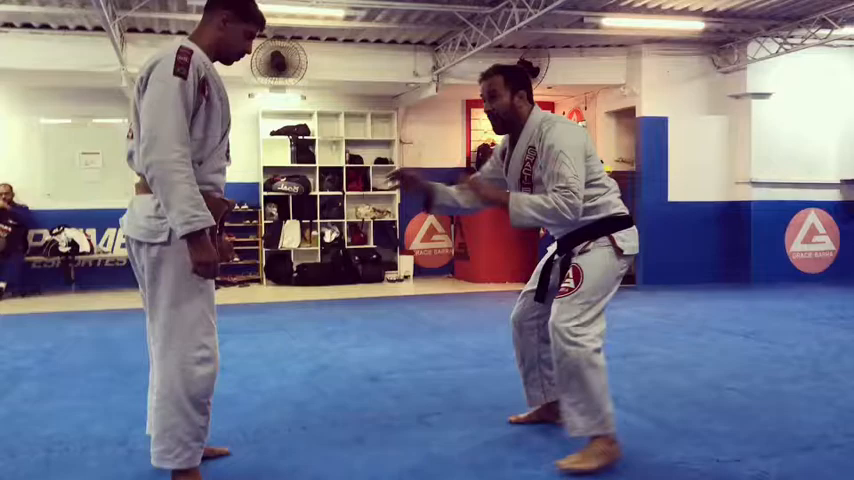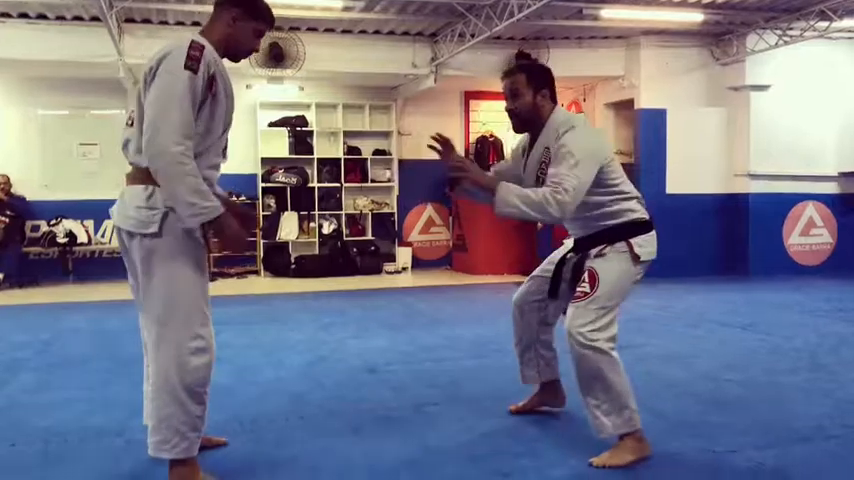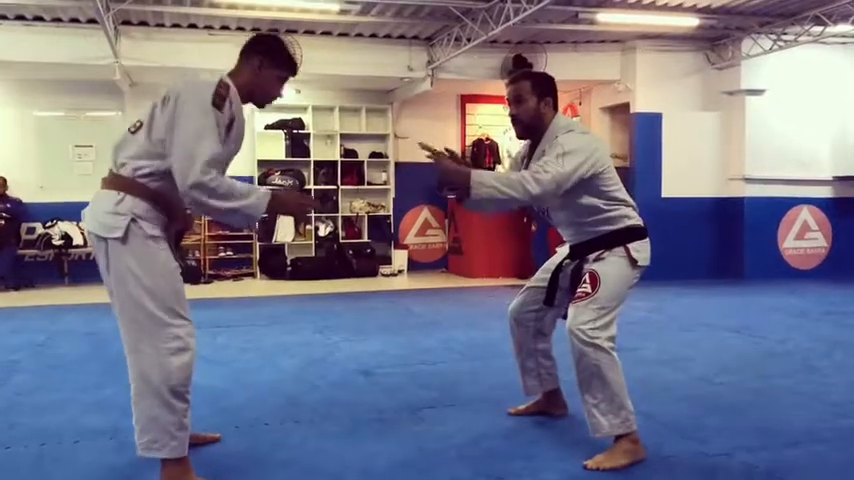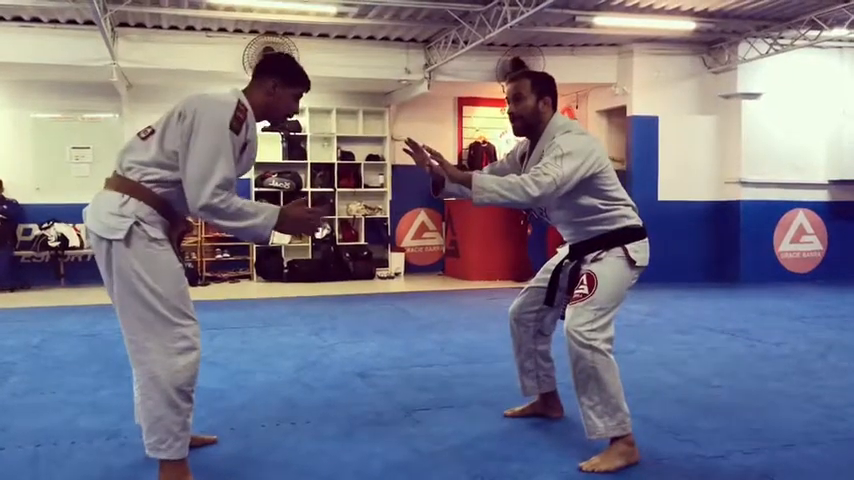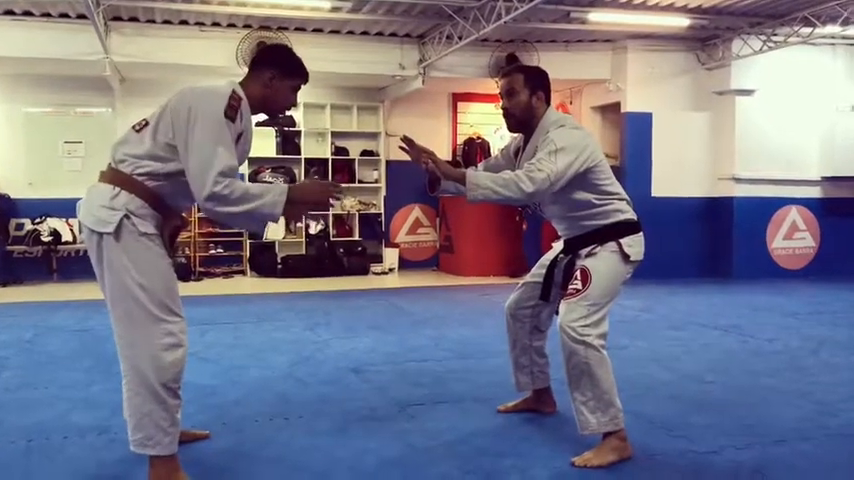
dt=0.4s
person 1, frame 1
left shoulder: (198, 72)
right shoulder: (180, 62)
right elbow: (164, 157)
left wrist: (206, 227)
right wrist: (197, 233)
left hip: (178, 222)
right hip: (172, 224)
left knee: (176, 342)
right knee: (189, 349)
left ankle: (178, 440)
person 1, frame 2
left shoulder: (202, 67)
right shoulder: (191, 57)
right elbow: (165, 149)
left wrist: (219, 209)
right wrist: (216, 214)
left hip: (158, 209)
right hip: (159, 211)
left knee: (170, 334)
right knee: (185, 340)
left ankle: (177, 430)
person 1, frame 3
left shoulder: (226, 108)
right shoulder: (208, 94)
left elbow: (204, 184)
right elbow: (198, 180)
left wrist: (269, 205)
right wrist: (271, 201)
left hip: (138, 218)
right hip: (126, 218)
left knee: (159, 336)
right knee: (166, 340)
left ankle: (168, 431)
person 1, frame 4
left shoulder: (234, 120)
right shoulder: (223, 113)
left elbow: (210, 198)
right elbow: (210, 201)
left wrist: (275, 219)
right wrist: (278, 217)
left hip: (133, 218)
right hip: (128, 220)
left knee: (156, 337)
right knee: (172, 342)
left ankle: (167, 432)
person 1, frame 5
left shoulder: (231, 113)
right shoulder: (217, 104)
left elbow: (215, 191)
right elbow: (215, 191)
left wrist: (281, 203)
right wrist: (289, 196)
left hip: (132, 213)
right hip: (122, 213)
left knee: (150, 332)
right knee: (158, 337)
left ankle: (157, 425)
person 2, frame 1
left shoulder: (557, 135)
right shoulder: (510, 146)
left elbow: (565, 206)
right elbow: (473, 199)
left wrist: (503, 199)
right wrist: (425, 189)
left hip: (603, 238)
right hip: (568, 243)
left knee: (572, 330)
right knee: (527, 320)
left ankle: (602, 440)
right ankle: (548, 405)
person 2, frame 2
left shoulder: (576, 137)
right shoulder: (533, 142)
left elbow: (560, 204)
right elbow: (499, 181)
left wrist: (489, 186)
right wrist: (461, 167)
left hip: (620, 242)
right hip: (584, 242)
left knee: (585, 330)
right knee: (528, 304)
left ankle: (632, 437)
right ankle: (549, 389)
person 2, frame 3
left shoulder: (575, 143)
right shoulder: (532, 149)
left elbow: (531, 187)
right elbow: (502, 199)
left wrist: (465, 177)
right wrist: (460, 182)
left hip: (617, 248)
right hip: (579, 248)
left knee: (586, 330)
right knee: (525, 313)
left ankle: (628, 439)
right ankle: (550, 396)
person 2, frame 4
left shoulder: (573, 143)
right shoulder: (529, 149)
left elbow: (533, 189)
right elbow: (489, 179)
left wrist: (461, 178)
right wrist: (441, 175)
left hip: (615, 248)
right hip: (579, 248)
left knee: (583, 331)
right knee: (526, 314)
left ankle: (622, 443)
right ankle: (546, 399)
person 2, frame 5
left shoulder: (566, 137)
right shoulder: (523, 143)
left elbow: (528, 184)
right elbow: (486, 175)
left wrist: (453, 174)
right wrist: (437, 172)
left hip: (610, 242)
right hip: (573, 242)
left knee: (577, 327)
right knee: (522, 310)
left ankle: (615, 437)
right ankle: (540, 393)
